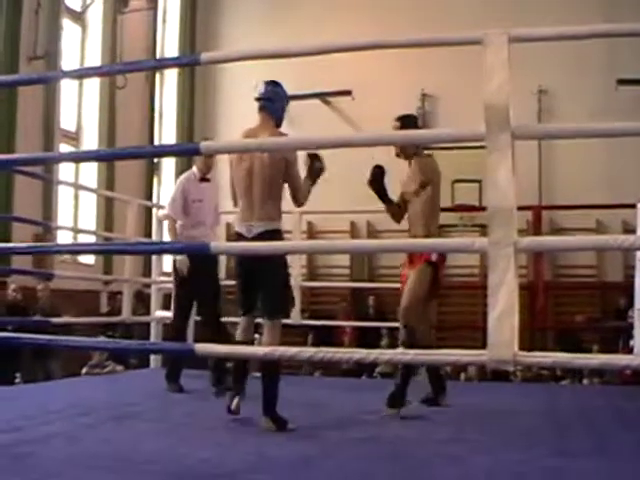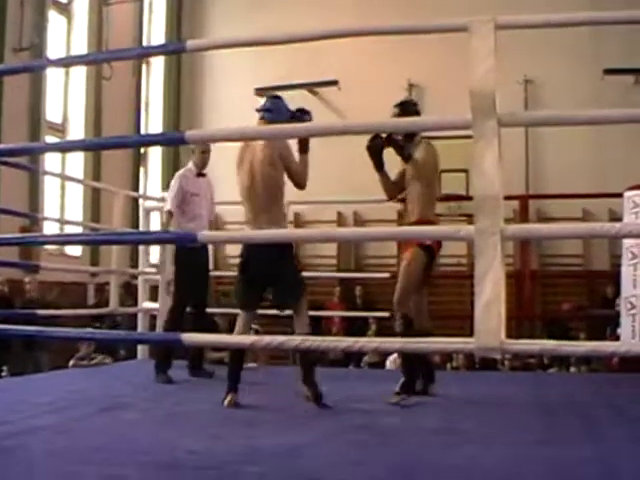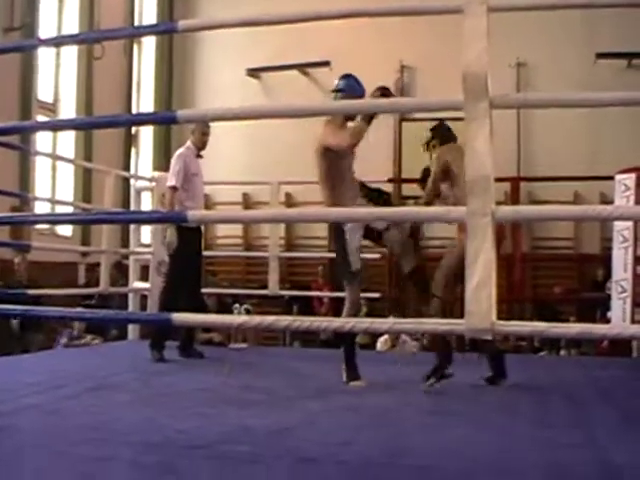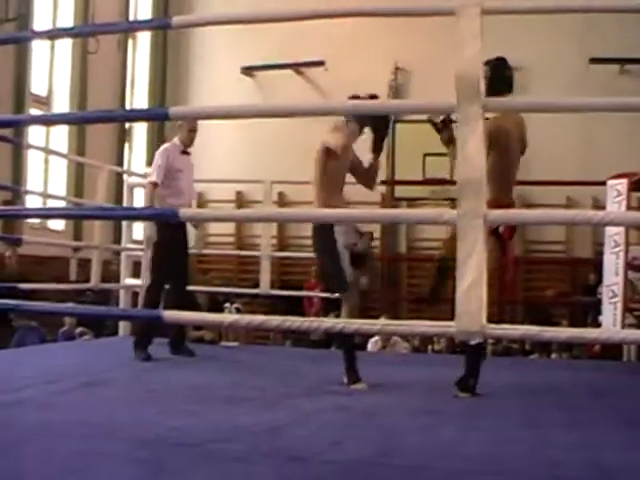
dt=0.7s
person 1, frame 1
right shoulder: (282, 143)
right elbow: (299, 198)
right wrist: (312, 175)
left hip: (241, 237)
right hip: (268, 237)
left knee: (247, 314)
right knee: (272, 321)
left ankle: (236, 391)
right ankle: (269, 411)
person 1, frame 2
left shoulder: (243, 150)
right shoulder: (279, 146)
right elbow: (301, 182)
right wrist: (304, 146)
left hip: (251, 243)
right hip: (278, 241)
left knee: (245, 315)
right knee: (299, 309)
left ankle: (231, 390)
right ankle: (308, 380)
person 1, frame 3
left shoulder: (345, 129)
right shoulder: (330, 129)
right elbow: (347, 144)
right wrist: (369, 114)
left hip: (358, 207)
right hip: (343, 219)
left knee: (400, 234)
right knee: (353, 293)
left ankle: (423, 289)
right ankle: (349, 367)
person 1, frame 4
left shoulder: (347, 145)
right shoulder: (333, 135)
left elbow: (369, 181)
right elbow: (342, 147)
left wrist: (377, 146)
right wrist: (357, 123)
left hip: (341, 222)
right hip: (328, 226)
right knee: (350, 296)
right ankle: (351, 371)
person 2, frame 1
left shoulder: (427, 163)
right shoulder: (409, 175)
left elbow: (422, 177)
right elbow: (398, 216)
left wrist: (411, 151)
right wrist: (381, 194)
left hip: (429, 251)
right hip: (414, 252)
left knee: (407, 313)
right knee: (421, 324)
left ankle: (401, 388)
right ankle: (438, 390)
person 2, frame 2
left shoulder: (425, 148)
right shoulder: (412, 152)
left elbow: (424, 176)
right elbow: (392, 193)
left wrist: (401, 149)
right wrist: (378, 163)
left knee: (401, 299)
right knee: (415, 305)
left ankle: (410, 377)
right ankle: (424, 376)
person 2, frame 3
left shoulder: (443, 154)
right shoulder: (464, 156)
left elbow: (429, 196)
left knee: (440, 284)
left ankle: (442, 359)
right ankle: (498, 368)
person 2, frame 4
left shoulder: (495, 121)
right shoulder: (517, 121)
left wrist: (447, 135)
left hip: (495, 211)
right hip: (501, 207)
right knee: (447, 256)
left ankle: (470, 378)
person 3, frame 1
left shoulder: (214, 186)
right shoulder: (184, 182)
right elbow: (171, 220)
left wrist: (220, 254)
right wrist: (178, 252)
left hip: (208, 255)
right hip: (187, 256)
left knee: (212, 316)
right knee: (181, 315)
left ankle: (219, 377)
right ankle: (172, 376)
person 3, frame 2
left shoulder: (208, 182)
right shoulder: (181, 178)
right elbow: (169, 214)
left hip: (202, 248)
right hip: (185, 248)
left knee: (200, 305)
right knee: (179, 304)
left ankle: (196, 362)
right ankle: (162, 366)
person 3, frame 3
left shoulder: (197, 160)
right shoulder: (182, 156)
right elbow: (171, 192)
right wrist: (170, 228)
left hip: (195, 228)
right hip: (182, 226)
left knee: (193, 286)
right knee: (173, 284)
left ankle: (187, 343)
right ankle: (157, 344)
person 3, frame 4
left shoulder: (188, 159)
right shoulder: (166, 152)
right elbow: (153, 187)
left wrist: (197, 227)
right wrist: (153, 224)
left hip: (179, 225)
right hip: (165, 223)
left knee: (180, 283)
right knee: (158, 282)
left ankle: (177, 341)
right ankle: (141, 343)
